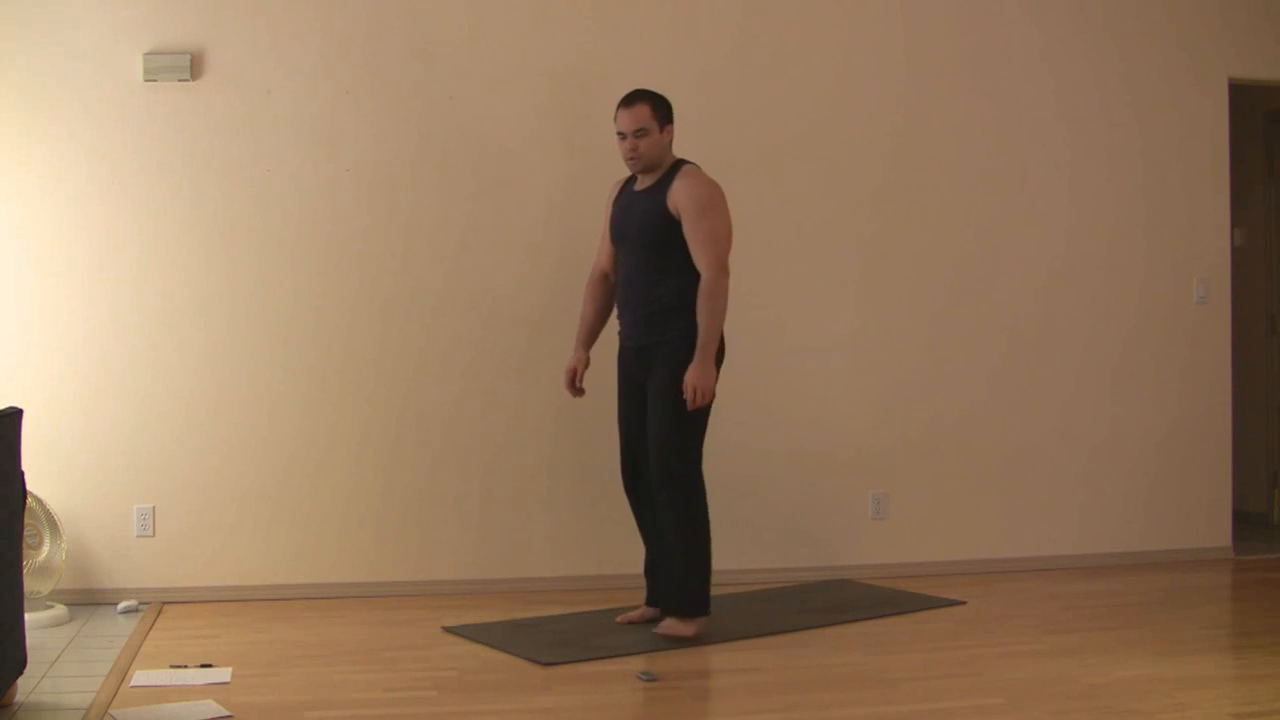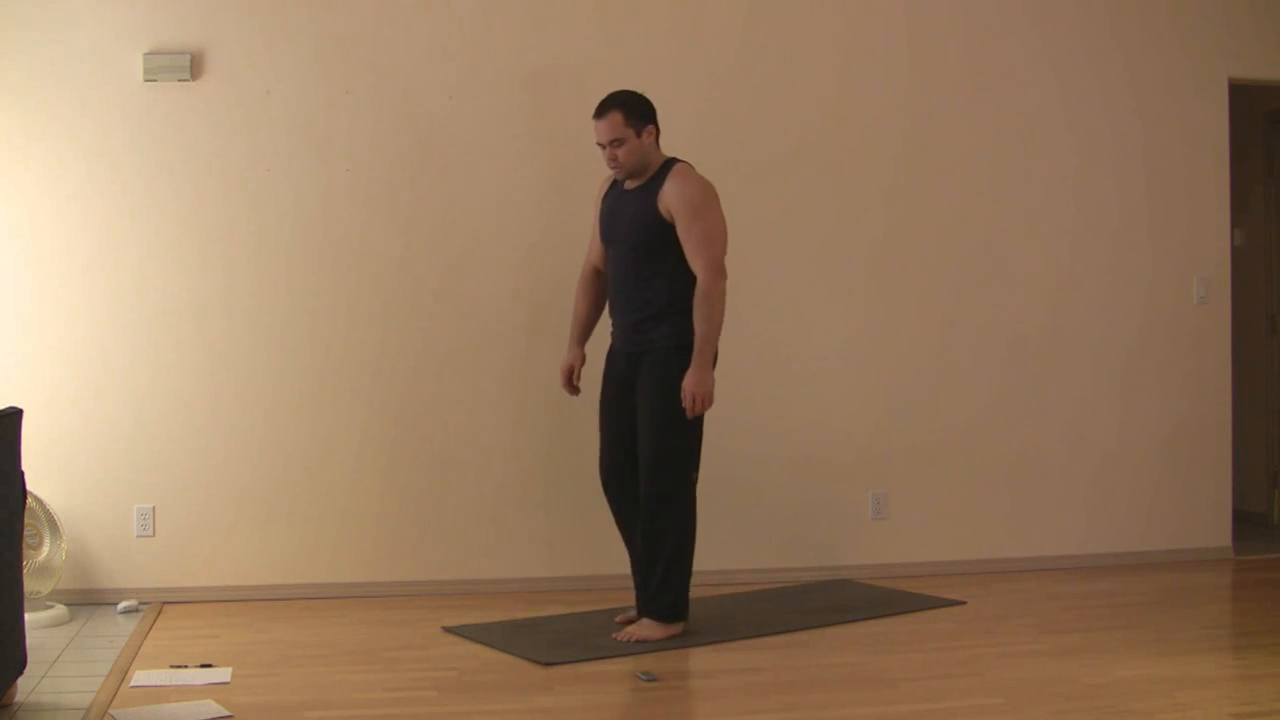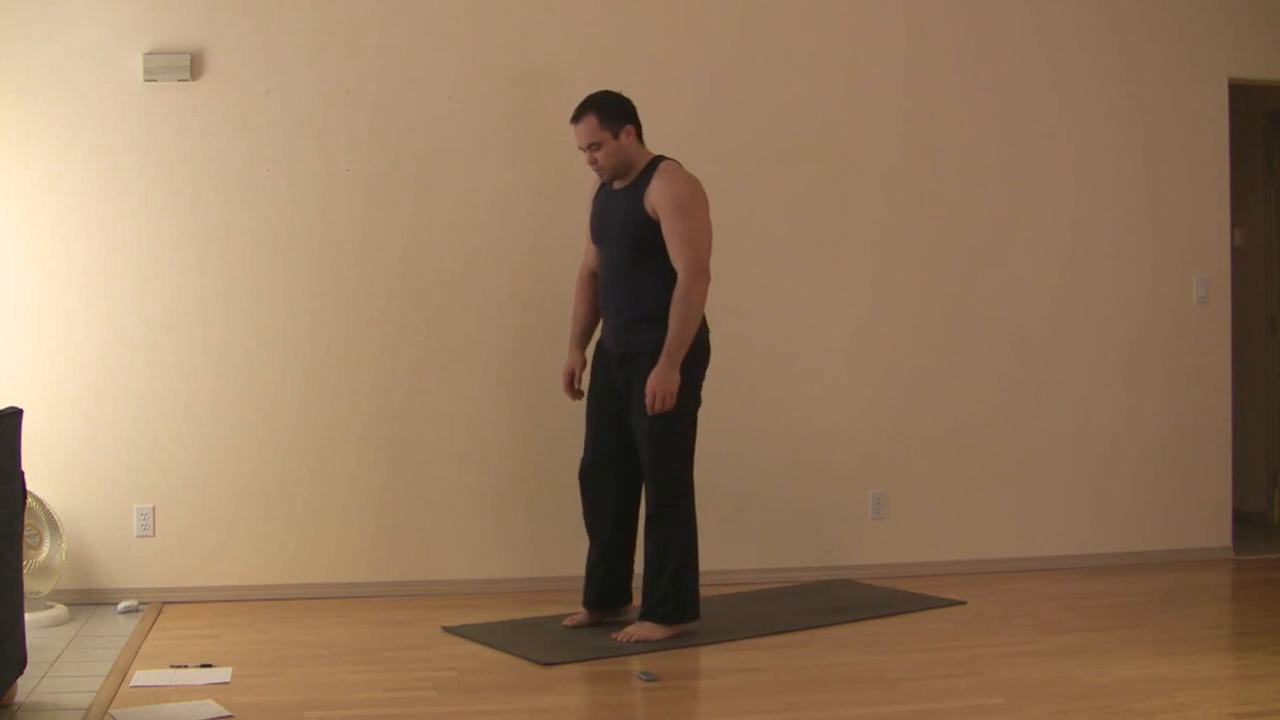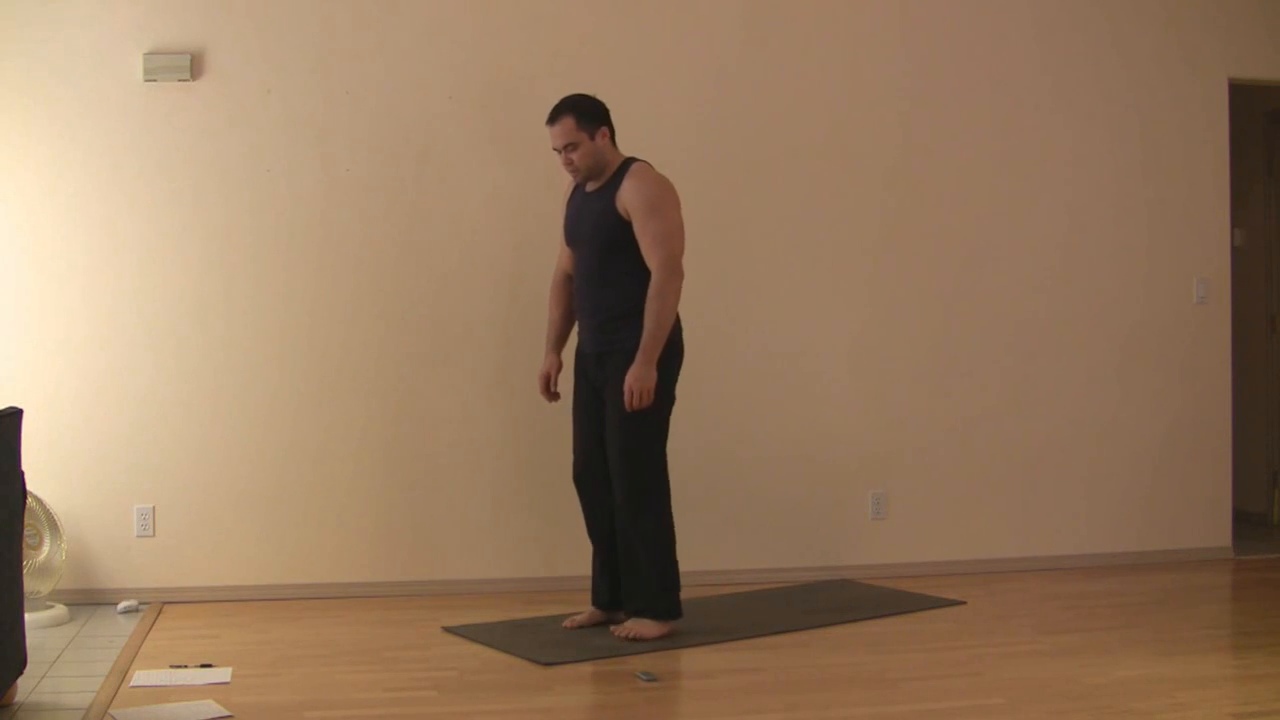
dt=0.5s
person 1, frame 1
left shoulder: (693, 188)
right shoulder: (621, 195)
left elbow: (714, 274)
right elbow: (604, 275)
left wrist: (704, 358)
right wrist: (582, 346)
left hip: (681, 351)
right hip: (635, 351)
left knee: (673, 471)
right knee: (640, 476)
left ankle: (689, 606)
right ankle: (664, 594)
person 1, frame 2
left shoulder: (684, 188)
right shoulder: (610, 192)
left elbow: (711, 277)
right elbow: (595, 271)
left wrist: (702, 365)
right wrist: (576, 343)
left hip: (673, 355)
right hip: (626, 352)
left knee: (665, 480)
right knee: (619, 475)
left ankle: (667, 610)
right ankle: (657, 593)
person 1, frame 3
left shoulder: (672, 186)
right shoulder: (603, 192)
left elbow: (693, 276)
left wrist: (670, 365)
right wrist: (577, 348)
left hip: (664, 358)
right hip: (613, 354)
left knee: (665, 484)
right knee: (601, 476)
left ankle: (669, 610)
right ankle: (607, 596)
person 1, frame 4
left shoulder: (643, 186)
right shoulder: (577, 194)
left elbow: (666, 275)
right elbow: (566, 276)
left wrist: (647, 361)
right wrist: (553, 350)
left hip: (639, 355)
right hip: (594, 354)
left knee: (637, 478)
right knee: (593, 478)
left ankle: (656, 607)
right ankle: (612, 598)
